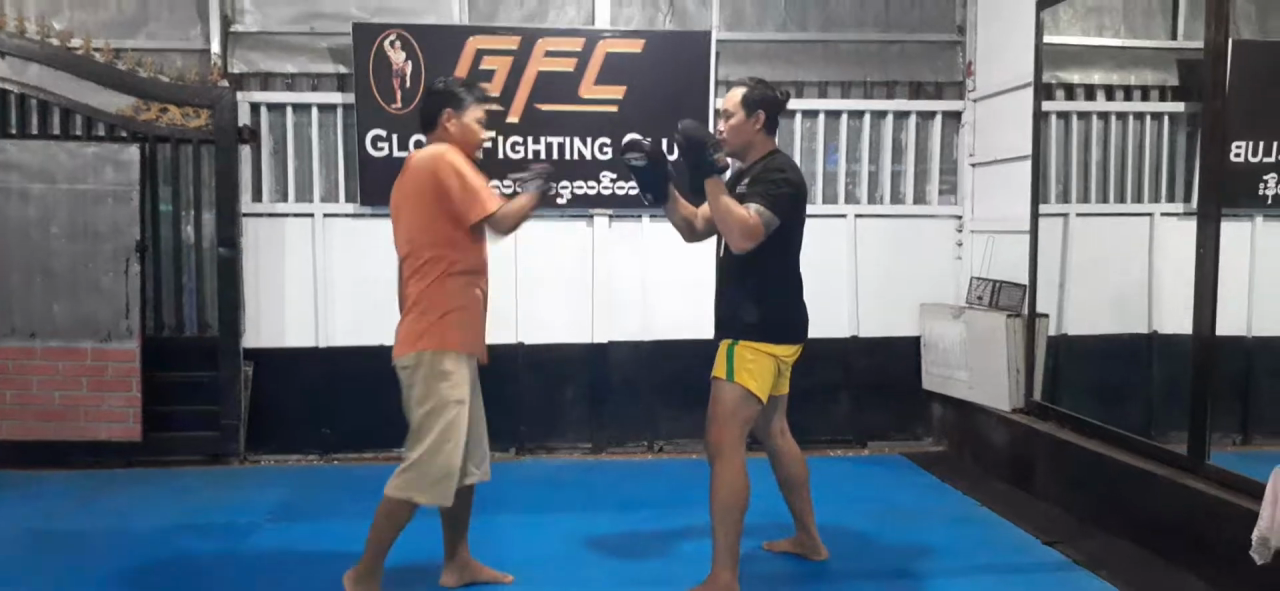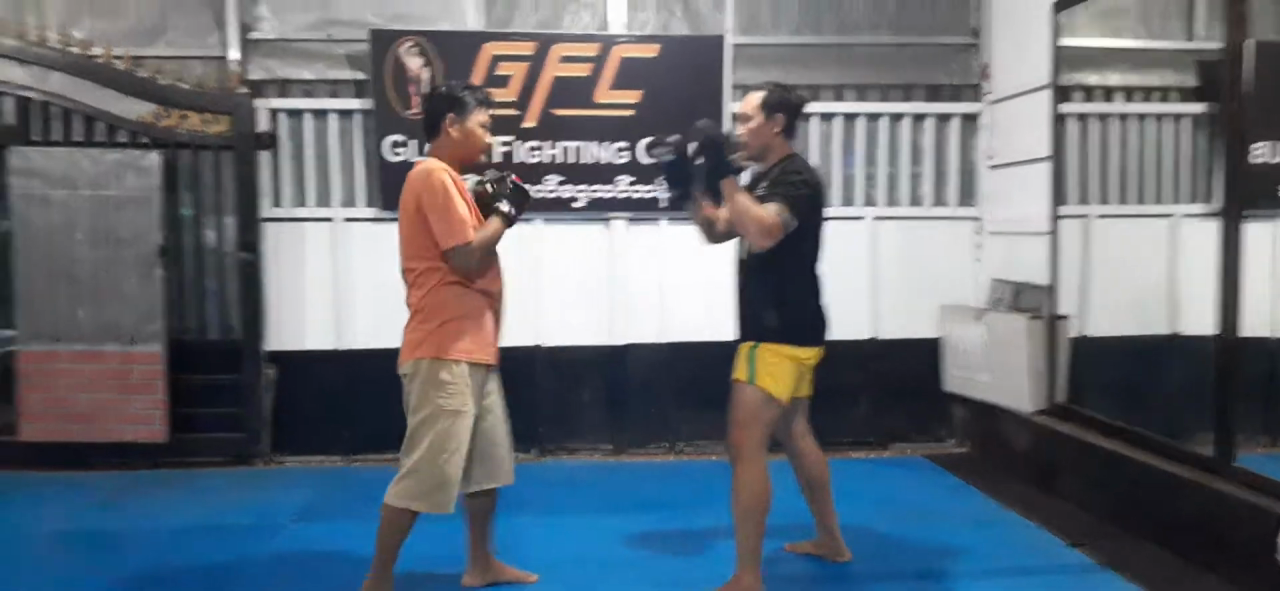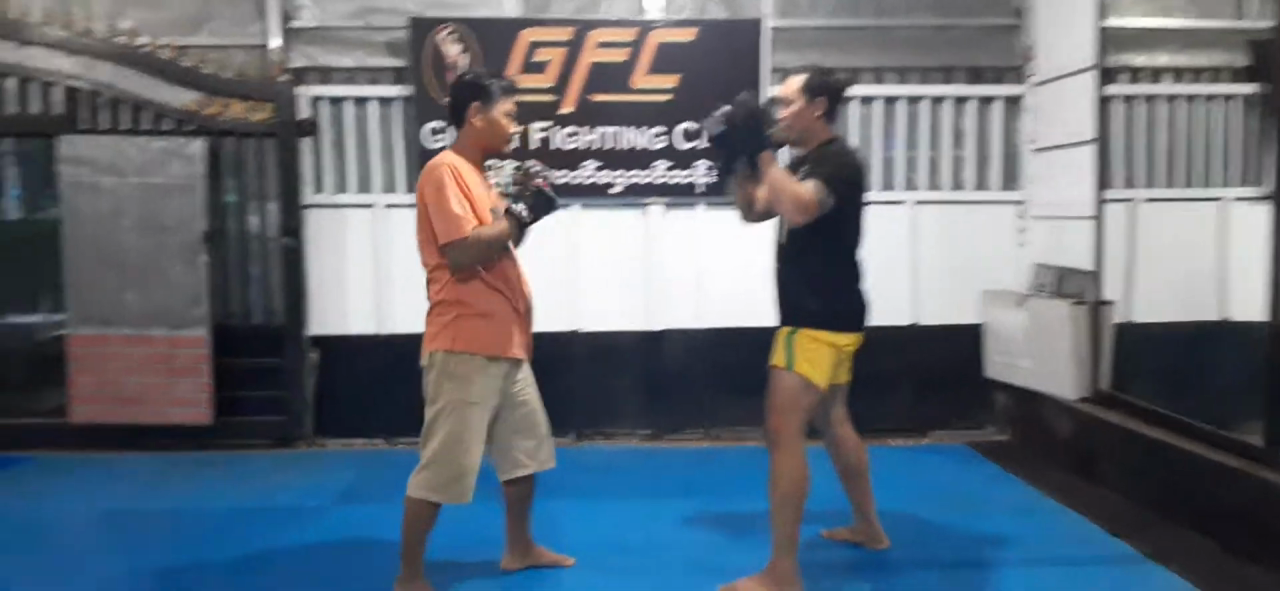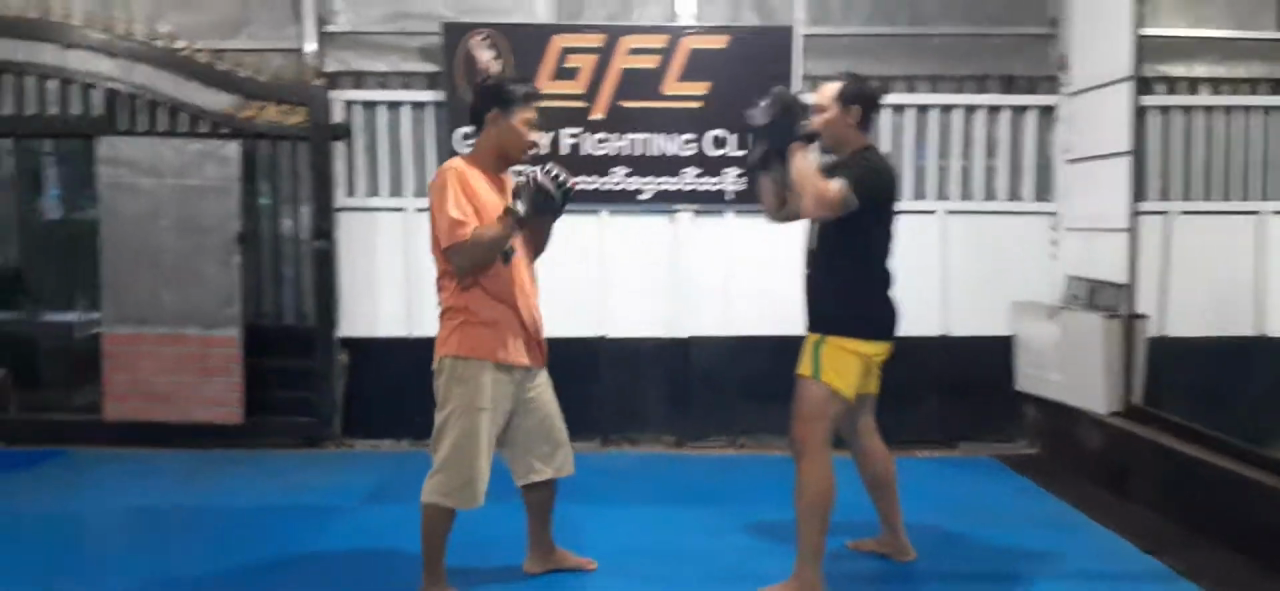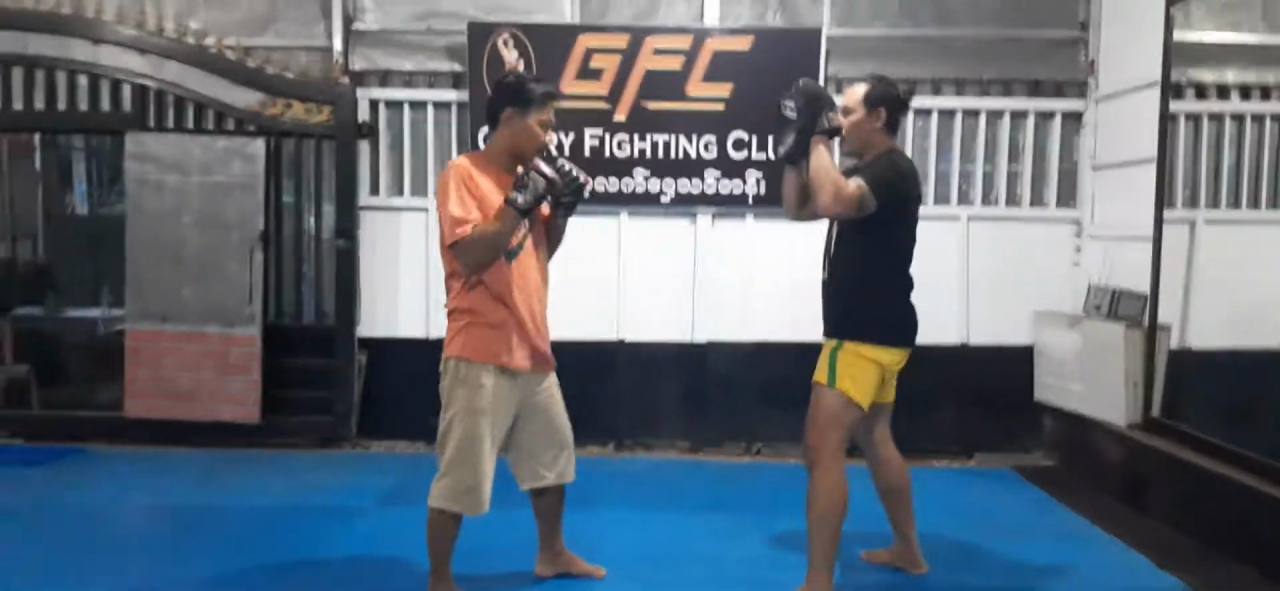
dt=0.1s
person 1, frame 1
left shoulder: (416, 175)
right shoulder: (442, 161)
right elbow: (502, 220)
left wrist: (465, 229)
right wrist: (534, 186)
left hip: (449, 342)
right hip: (437, 343)
left knee: (466, 457)
right knee: (431, 463)
person 1, frame 2
left shoulder: (444, 177)
right shoulder: (432, 175)
right elbow: (469, 256)
left wrist: (499, 213)
right wrist: (506, 214)
left hip: (471, 351)
right hip: (443, 353)
left knee: (489, 460)
right knee: (427, 472)
person 1, frame 3
left shoulder: (473, 172)
right shoulder: (445, 169)
right elbow: (464, 254)
left wrist: (519, 212)
right wrist: (516, 214)
left hip: (502, 342)
right hip: (463, 345)
left knee: (527, 446)
right knee: (445, 464)
left ankle: (520, 546)
person 1, frame 4
left shoulder: (507, 180)
right shoulder: (455, 175)
right elbow: (465, 258)
left wrist: (545, 213)
right wrist: (517, 211)
left hip: (522, 348)
right hip: (473, 353)
left knee: (545, 452)
right knee: (456, 471)
person 1, frame 5
left shoulder: (523, 177)
right shoulder: (462, 172)
right elbow: (471, 254)
left wrist: (561, 208)
right wrist: (519, 204)
left hip: (530, 352)
right hip: (479, 355)
left knee: (552, 456)
right knee: (461, 473)
person 2, frame 1
left shoulder: (779, 174)
right shoulder: (745, 175)
left elbow: (742, 237)
right elbow: (697, 228)
left wrist: (707, 175)
right wrist: (661, 185)
left hip: (761, 331)
right hip: (761, 329)
left knee: (723, 443)
right knee: (772, 432)
right ankle: (808, 539)
person 2, frame 2
left shoulder: (797, 177)
right shoulder: (766, 179)
left elbow: (760, 237)
right elbow: (717, 230)
left wrist: (725, 176)
right wrist: (692, 186)
left hip: (781, 333)
right hip: (781, 329)
left knee: (745, 445)
right knee: (794, 433)
right ankle: (831, 539)
person 2, frame 3
left shoulder: (837, 161)
right shoulder: (806, 161)
left elbow: (794, 212)
right elbow: (755, 209)
left wrist: (765, 152)
right wrist: (739, 165)
left hip: (821, 319)
right hip: (820, 315)
left knee: (783, 431)
right knee: (832, 420)
right ankle: (869, 527)
person 2, frame 4
left shoulder: (868, 168)
right shoulder: (842, 169)
left elbow: (816, 205)
right elbow: (778, 209)
left wrist: (798, 142)
right wrist: (772, 157)
left hip: (850, 329)
right hip: (854, 325)
left knee: (808, 441)
right knee: (859, 431)
right ankle: (895, 539)
person 2, frame 5
left shoulder: (892, 171)
right shoulder: (866, 171)
left elbow: (831, 201)
right elbow: (798, 208)
left wrist: (818, 137)
right wrist: (796, 150)
left hip: (867, 335)
right hip: (873, 331)
left knee: (822, 448)
right knee: (874, 438)
right ankle: (908, 549)
